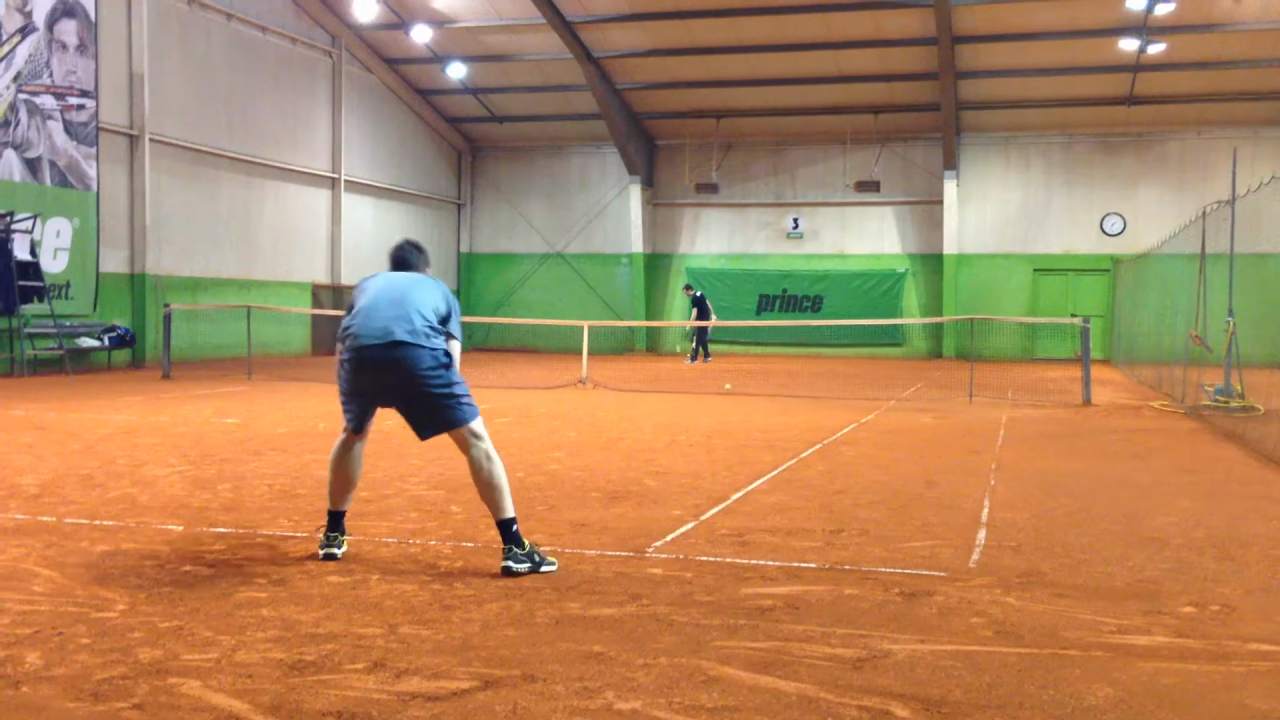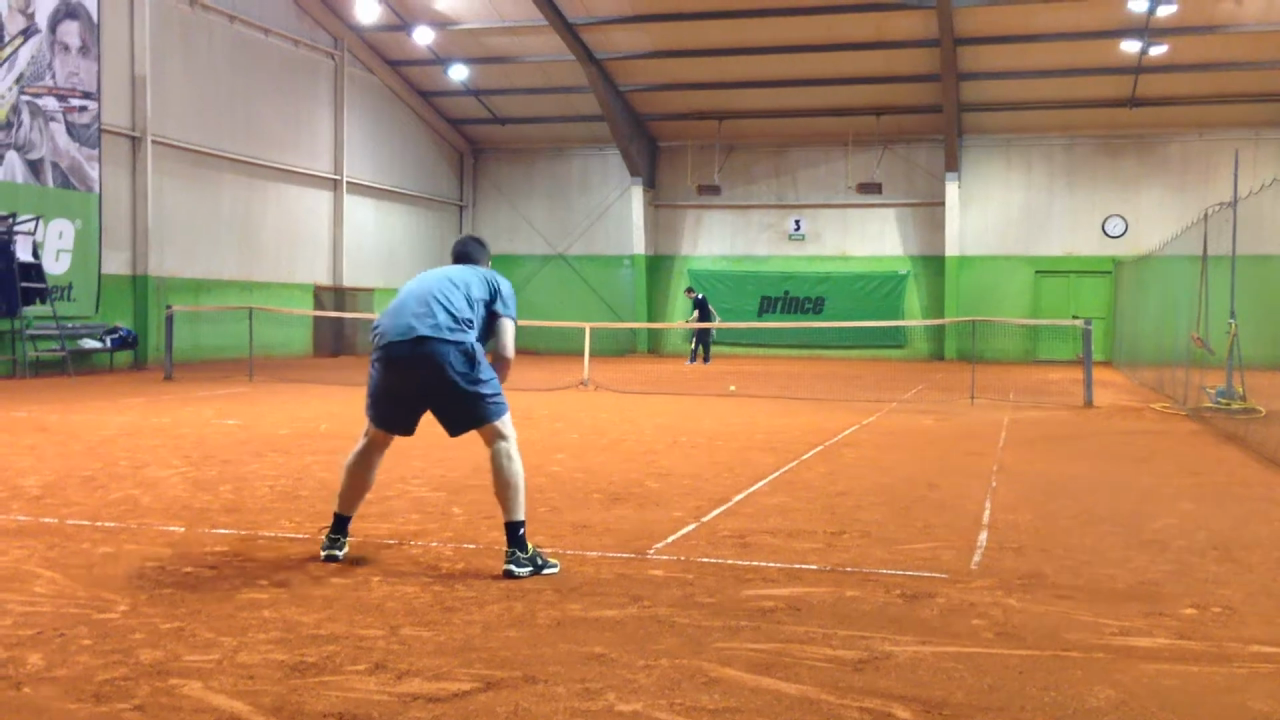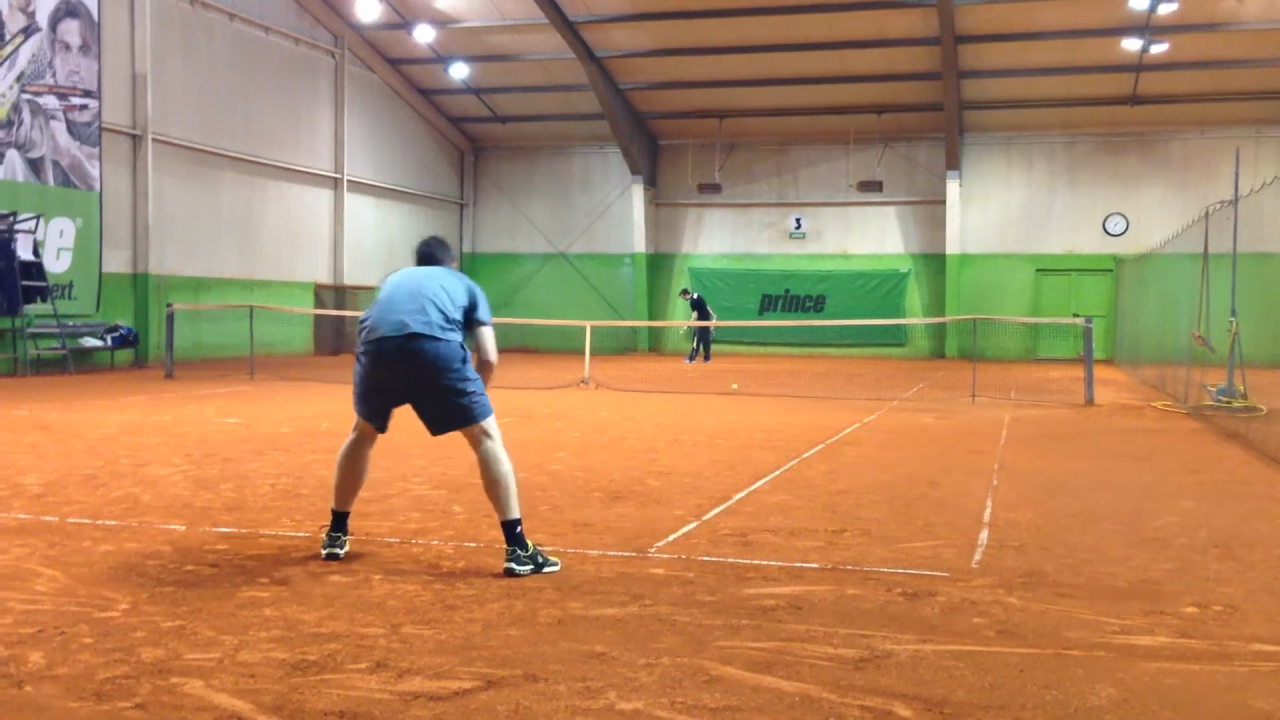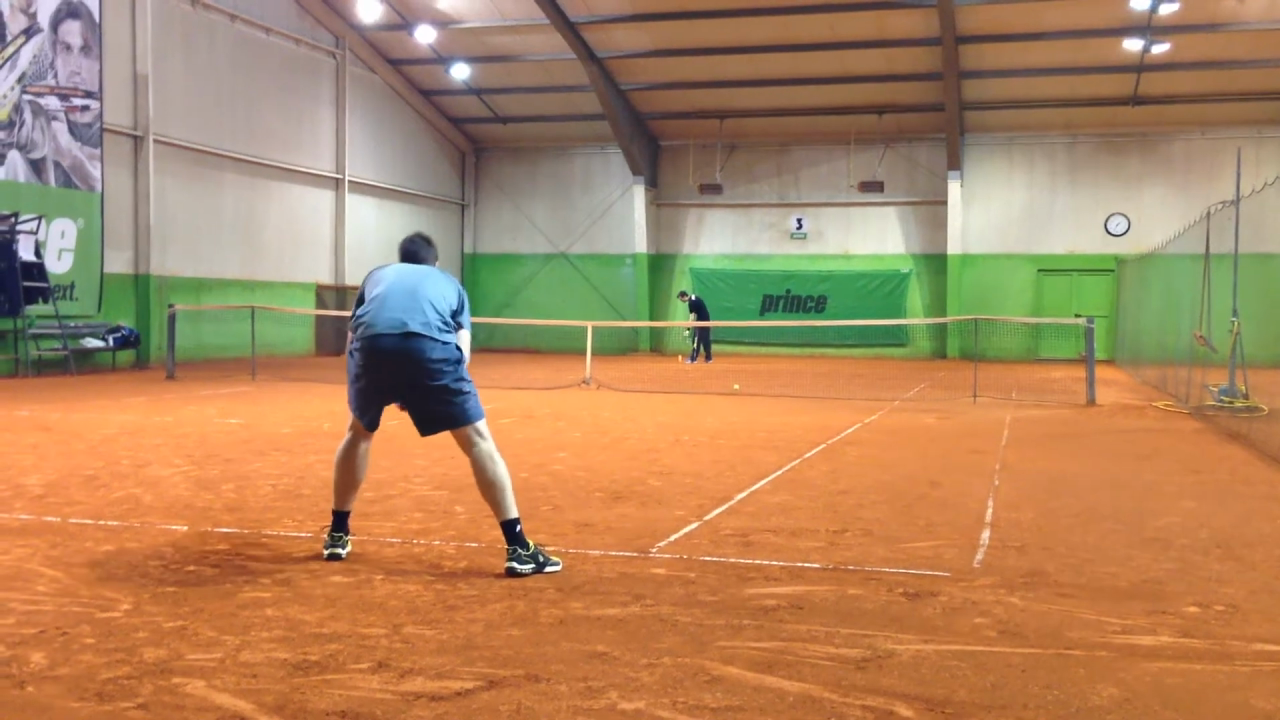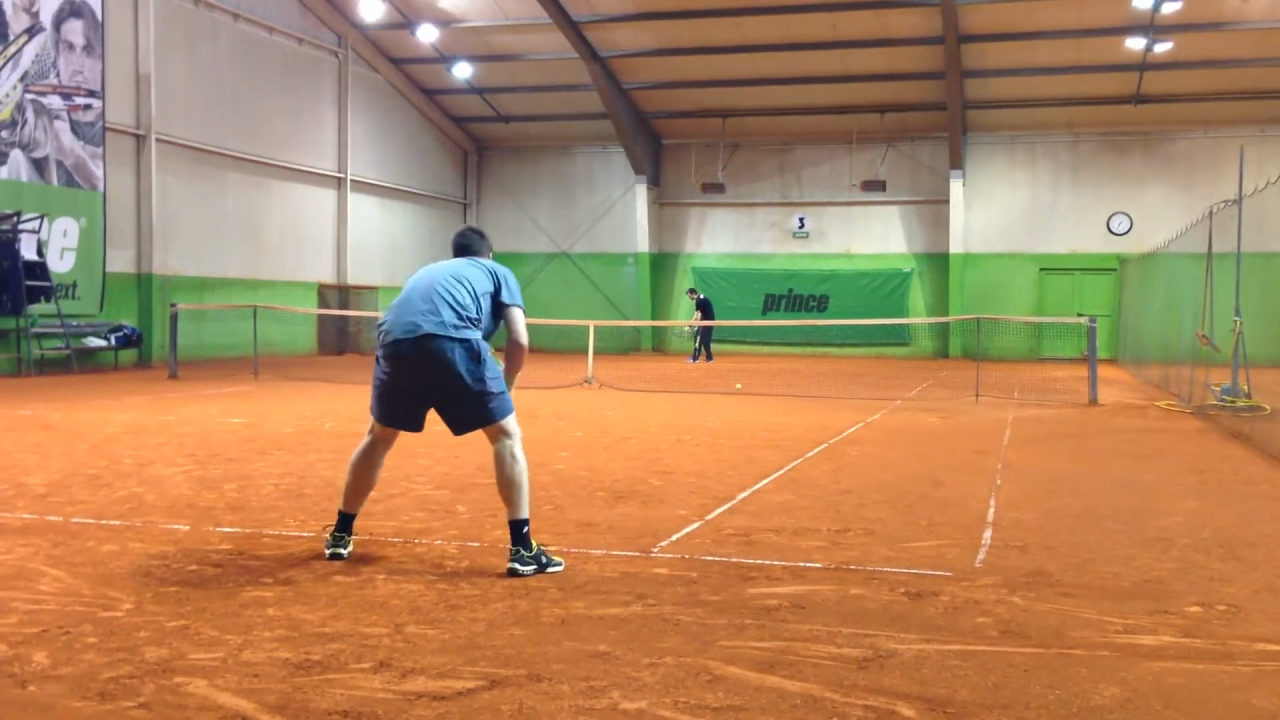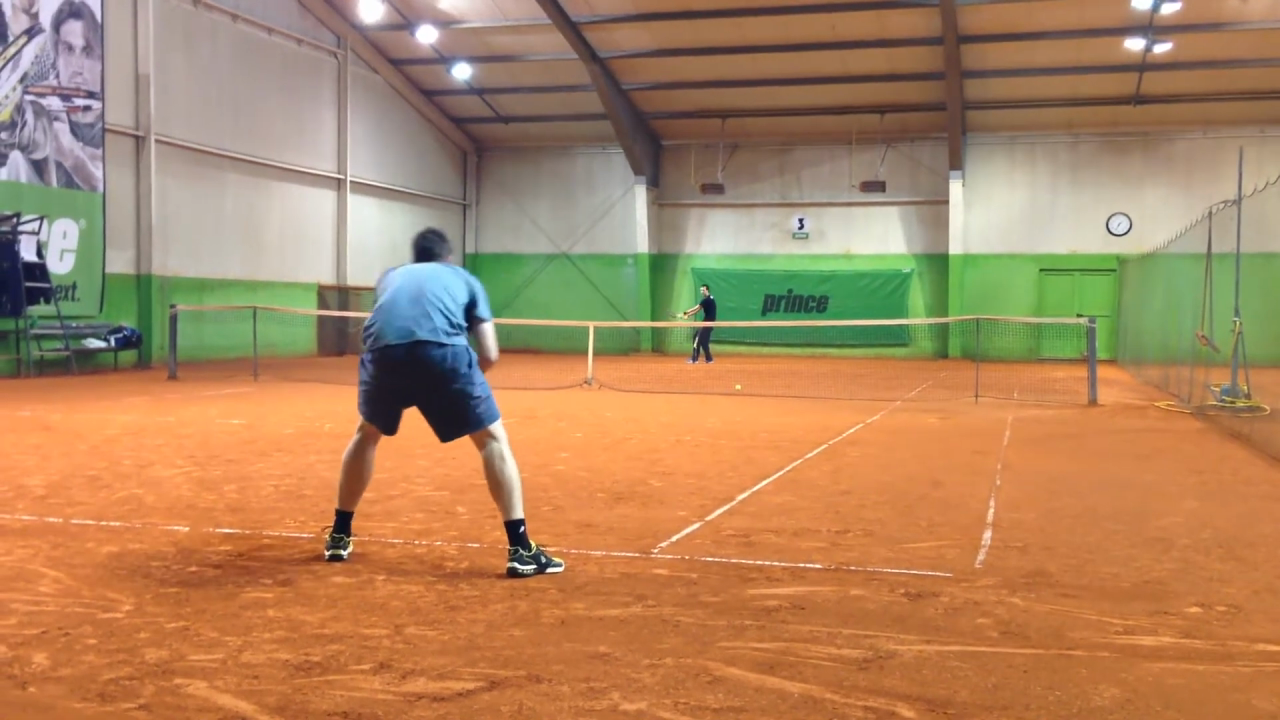
dt=0.4s
person 1, frame 1
left shoulder: (365, 285)
right shoulder: (440, 290)
left elbow: (339, 359)
right elbow: (451, 368)
left wrist: (373, 396)
right wrist: (421, 403)
left hip: (360, 350)
right hip: (420, 351)
left knee: (352, 434)
right knee: (476, 440)
left ankle: (333, 534)
right ankle: (514, 547)
person 1, frame 2
left shoulder: (425, 277)
right shoulder: (496, 281)
right elbow: (505, 353)
right wrist: (488, 397)
left hip: (390, 347)
right hip: (447, 346)
left knee: (374, 440)
right knee: (502, 438)
left ankle: (336, 536)
right ankle: (518, 551)
person 1, frame 3
left shoulder: (394, 278)
right shoulder: (467, 285)
right elbow: (488, 358)
right wrist: (470, 401)
left hip: (378, 343)
right hip: (436, 344)
left knee: (364, 433)
right knee: (486, 437)
left ankle: (336, 533)
right ankle: (518, 549)
person 1, frame 4
left shoulder: (376, 275)
right shoulder: (449, 283)
left elbow: (350, 342)
right elbow: (463, 351)
left wrist: (387, 390)
right wrist: (422, 392)
left hip: (372, 342)
right hip: (430, 345)
left knee: (359, 432)
right knee: (477, 439)
left ankle: (337, 534)
right ankle: (518, 549)
person 1, frame 5
left shoulder: (428, 272)
right shoulder: (498, 271)
right elbow: (520, 341)
right wrist: (504, 385)
left hip: (395, 344)
right hip: (452, 343)
left knee: (379, 436)
right knee: (506, 435)
left ankle: (340, 534)
right ankle: (522, 549)
person 1, frame 6
left shoulder: (393, 276)
right shoulder: (465, 280)
left elbow: (372, 330)
right elbow: (490, 354)
right wrist: (455, 387)
left hip: (383, 348)
right hip: (442, 350)
left knee: (367, 434)
right knee: (493, 440)
left ankle: (339, 534)
right ankle: (521, 548)
